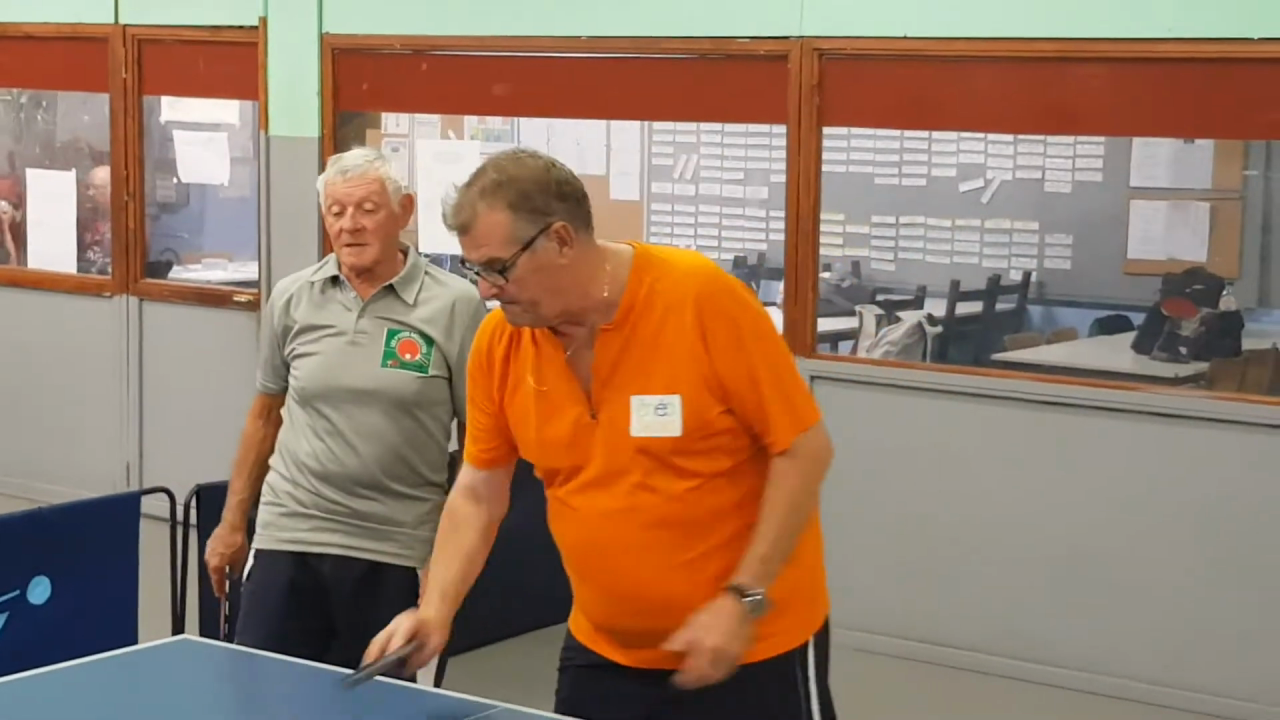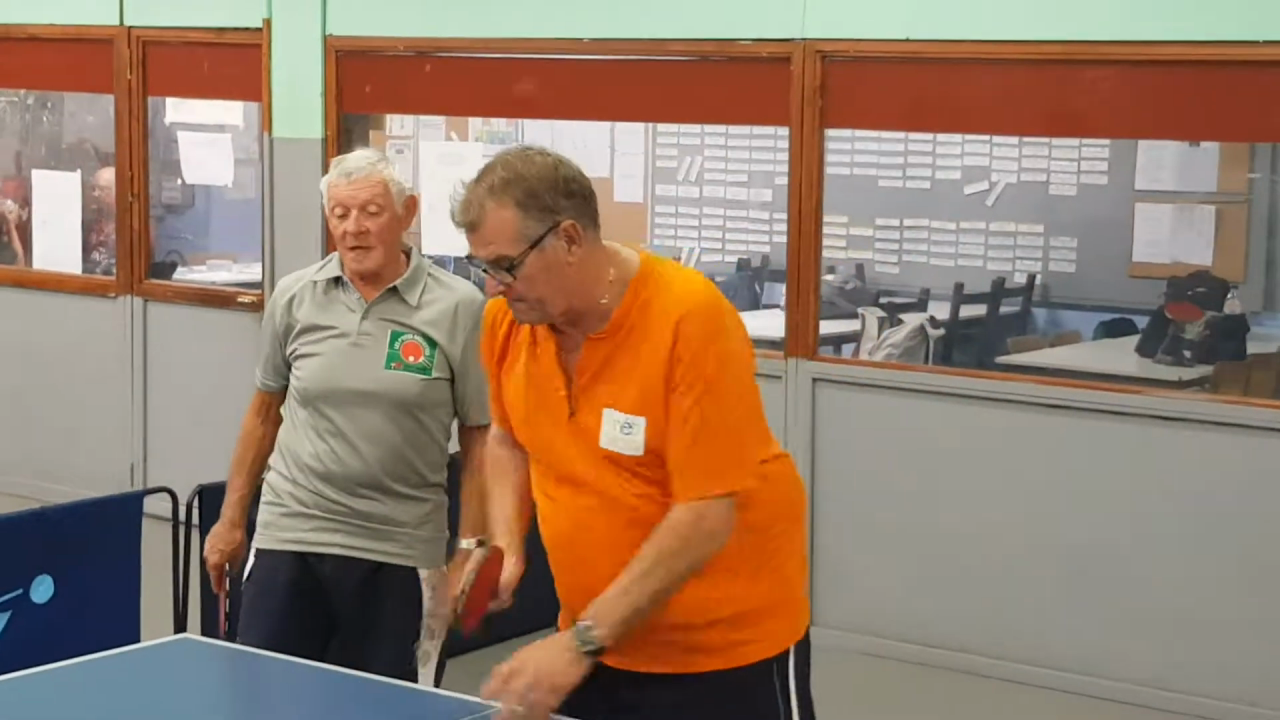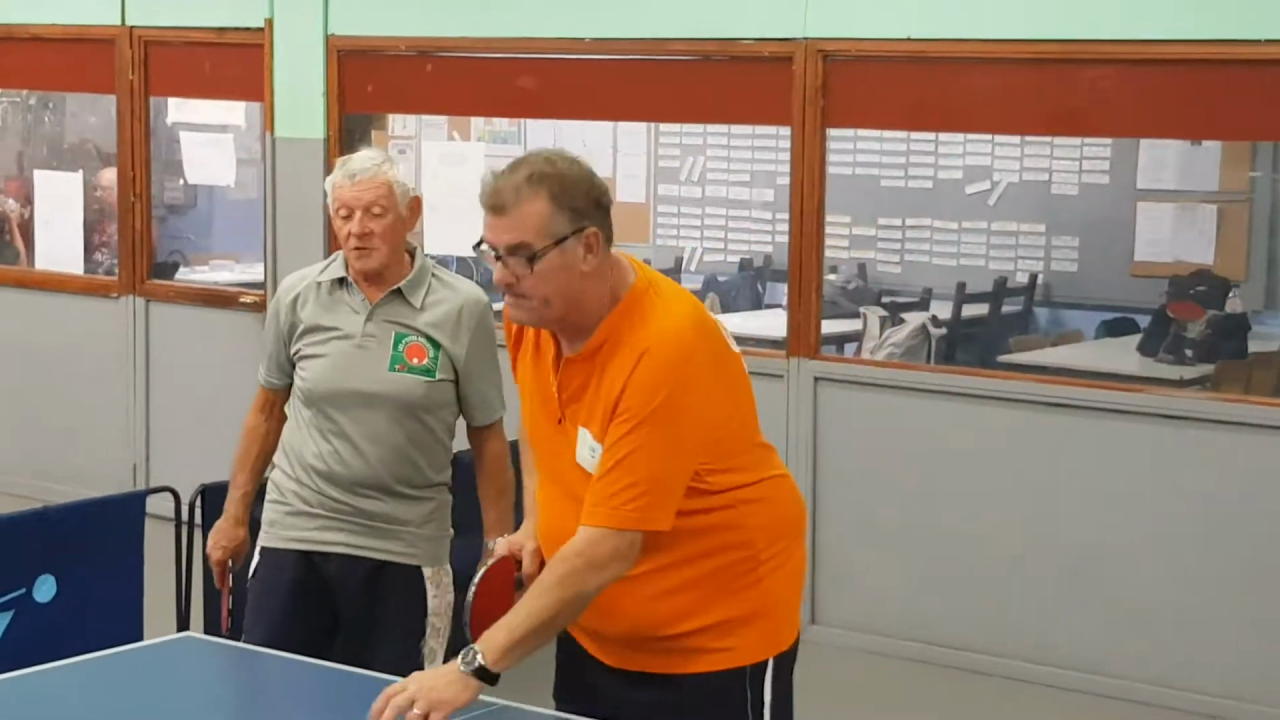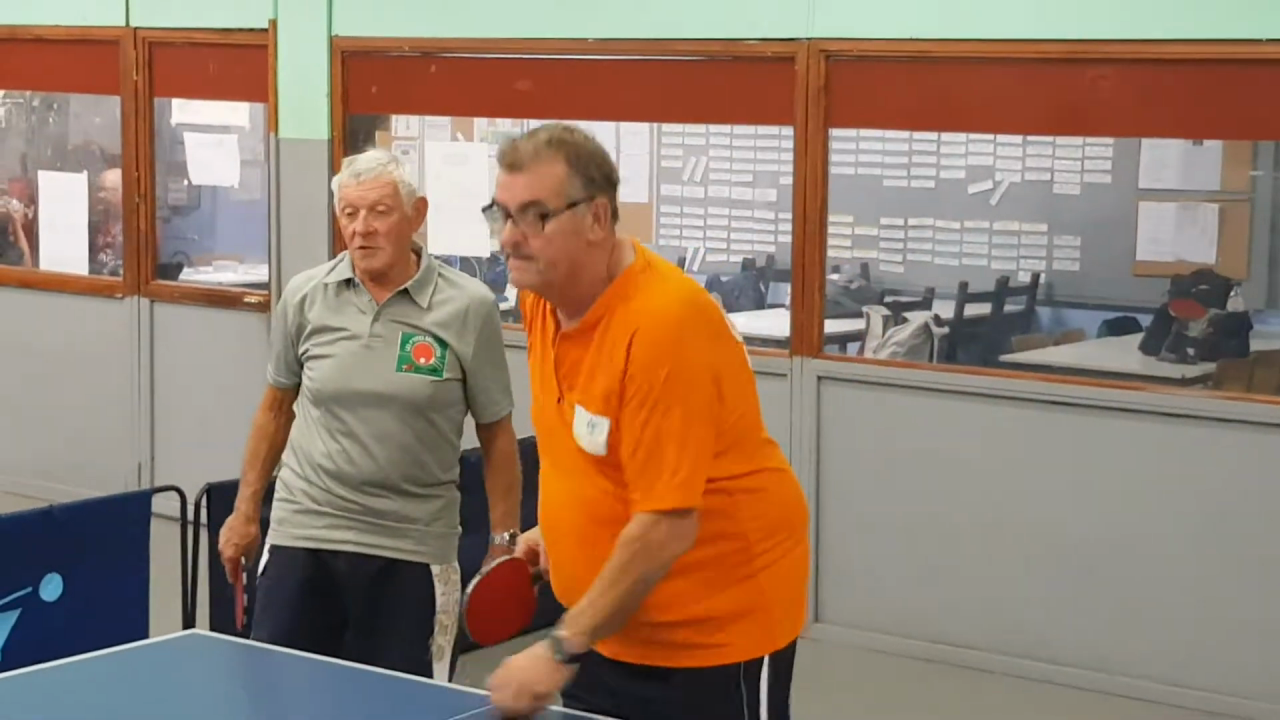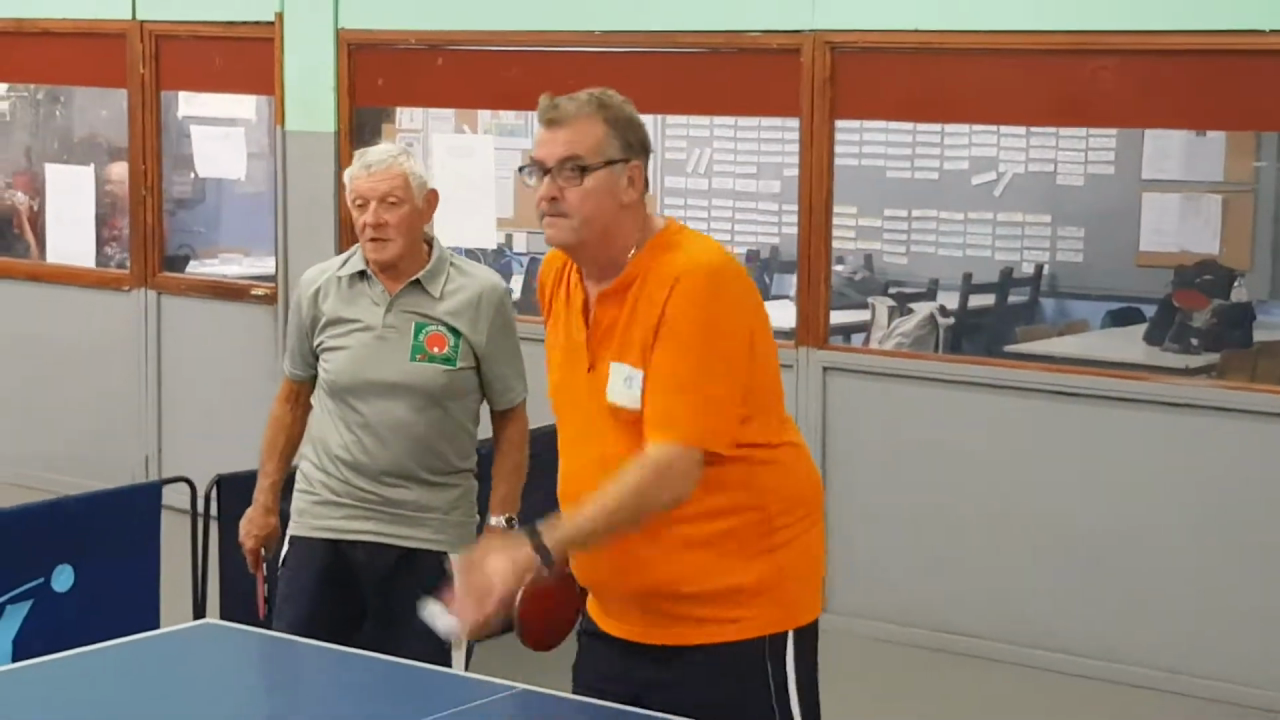
dt=0.2s
person 1, frame 1
left shoulder: (700, 298)
right shoulder: (498, 339)
left elbow: (806, 450)
right elbow: (477, 494)
left wrist: (742, 602)
right wrist: (433, 611)
left hip: (748, 647)
right hip: (604, 651)
person 1, frame 2
left shoulder: (689, 320)
right shoulder: (505, 319)
left elbow: (709, 513)
left wrist: (583, 640)
right wrist: (505, 544)
left hip: (730, 647)
right hip: (601, 641)
person 1, frame 3
left shoulder: (666, 347)
right shoulder: (527, 310)
left elbow: (612, 545)
left wrist: (473, 667)
right wrist: (537, 526)
left hip: (712, 642)
right hip: (595, 632)
person 1, frame 4
left shoulder: (664, 323)
right shoulder: (540, 300)
left elbow: (669, 523)
left wrist: (561, 652)
right wrist: (557, 525)
left hip: (716, 636)
right hip: (607, 629)
person 1, frame 5
left shoulder: (698, 280)
right shoulder: (557, 275)
left elbow: (673, 465)
left wrist: (534, 549)
right wrist: (571, 520)
left hip: (736, 617)
right hip: (616, 616)
person 2, frame 1
left shoulder: (456, 306)
right shoulder: (291, 299)
right elbow: (265, 415)
right wrist: (232, 521)
left hip: (398, 555)
right hip: (287, 541)
person 2, frame 2
left shoulder: (458, 307)
right shoulder: (293, 298)
left elbow: (479, 439)
right elbow: (265, 411)
left wrist: (470, 550)
right wrist: (232, 517)
left hip: (399, 555)
right hip: (290, 542)
person 2, frame 3
left shoulder: (462, 308)
right shoulder: (296, 296)
left elbow: (488, 437)
right elbow: (268, 408)
right wrist: (235, 513)
left hip: (403, 554)
right hip: (293, 540)
person 2, frame 4
left shoulder: (468, 307)
right shoulder: (304, 296)
left elbow: (496, 433)
right elbow: (277, 406)
left wrist: (503, 541)
right wrist: (246, 509)
left hip: (411, 551)
right hip: (302, 538)
person 2, frame 5
left shoulder: (480, 295)
right shoulder: (318, 289)
left elbow: (511, 419)
right elbow: (294, 398)
left wrist: (500, 526)
right wrist: (265, 500)
left hip: (429, 539)
right hip: (322, 530)
